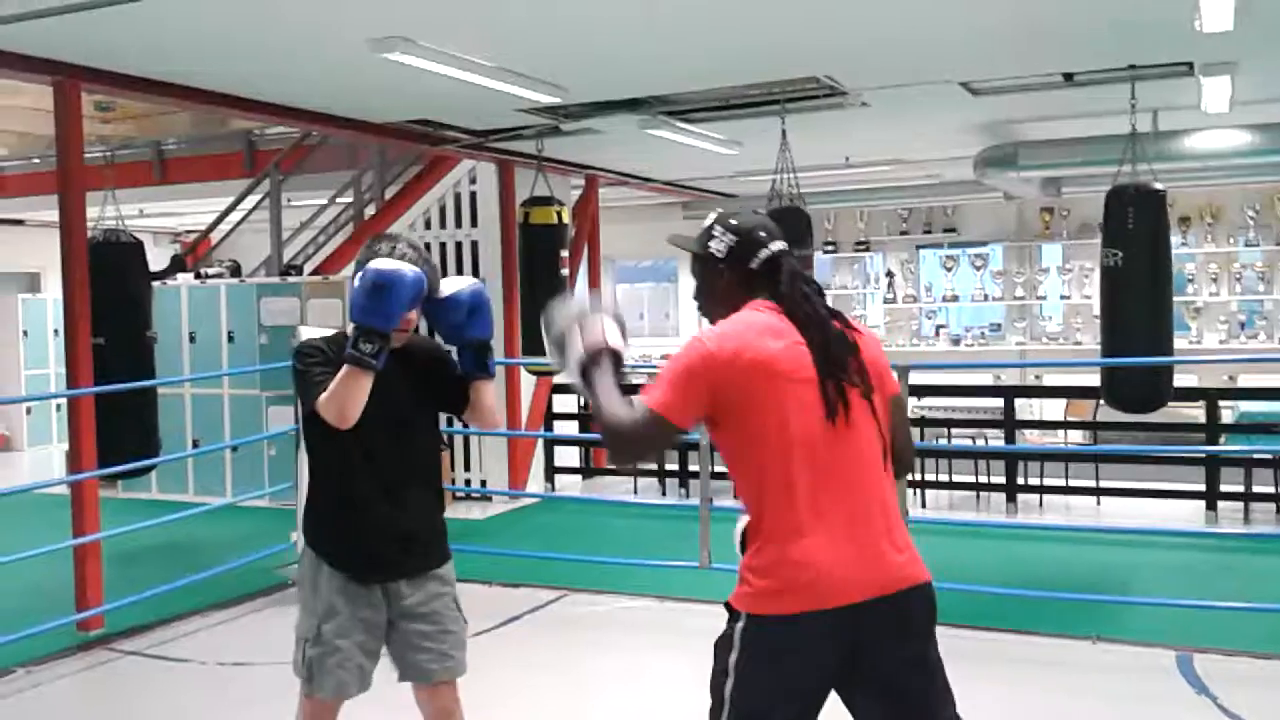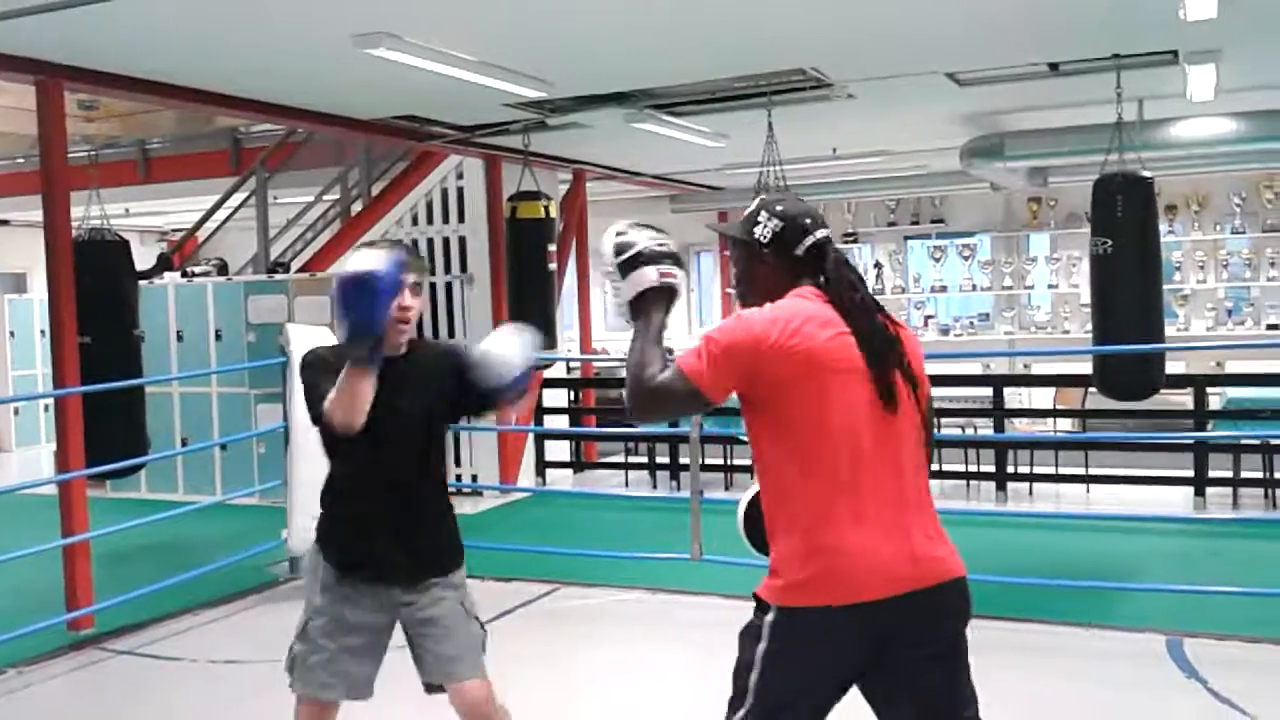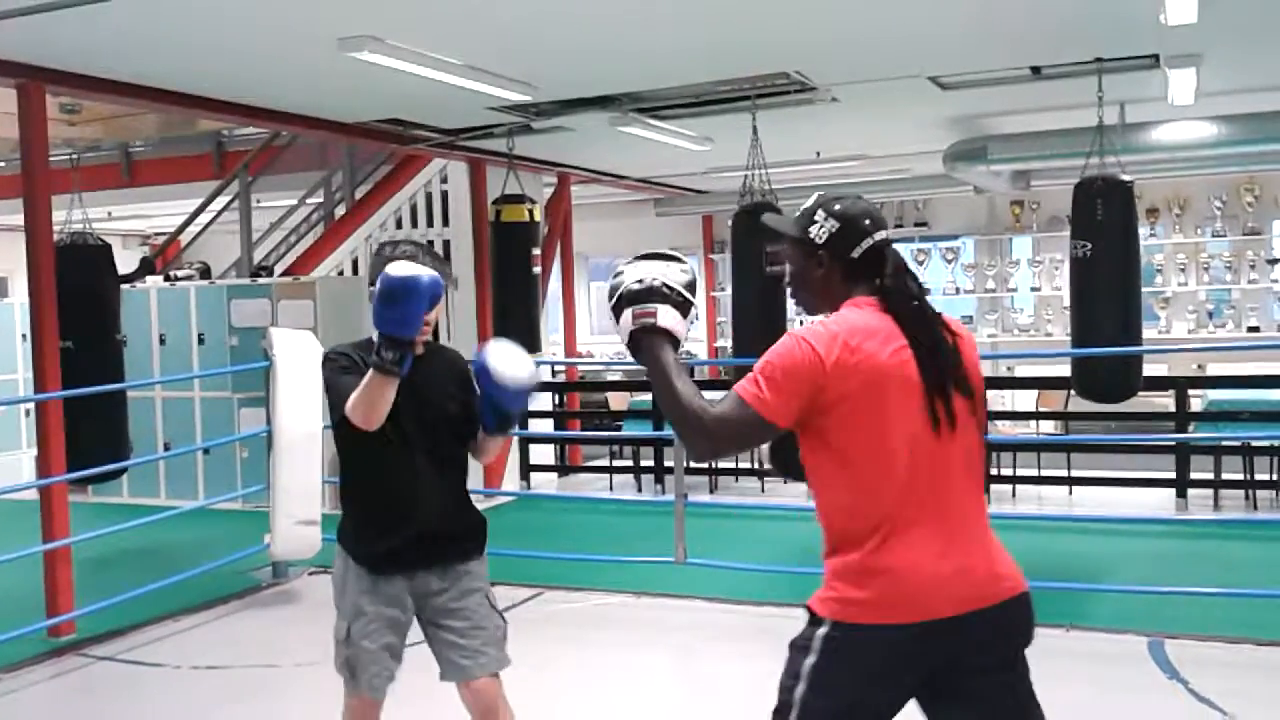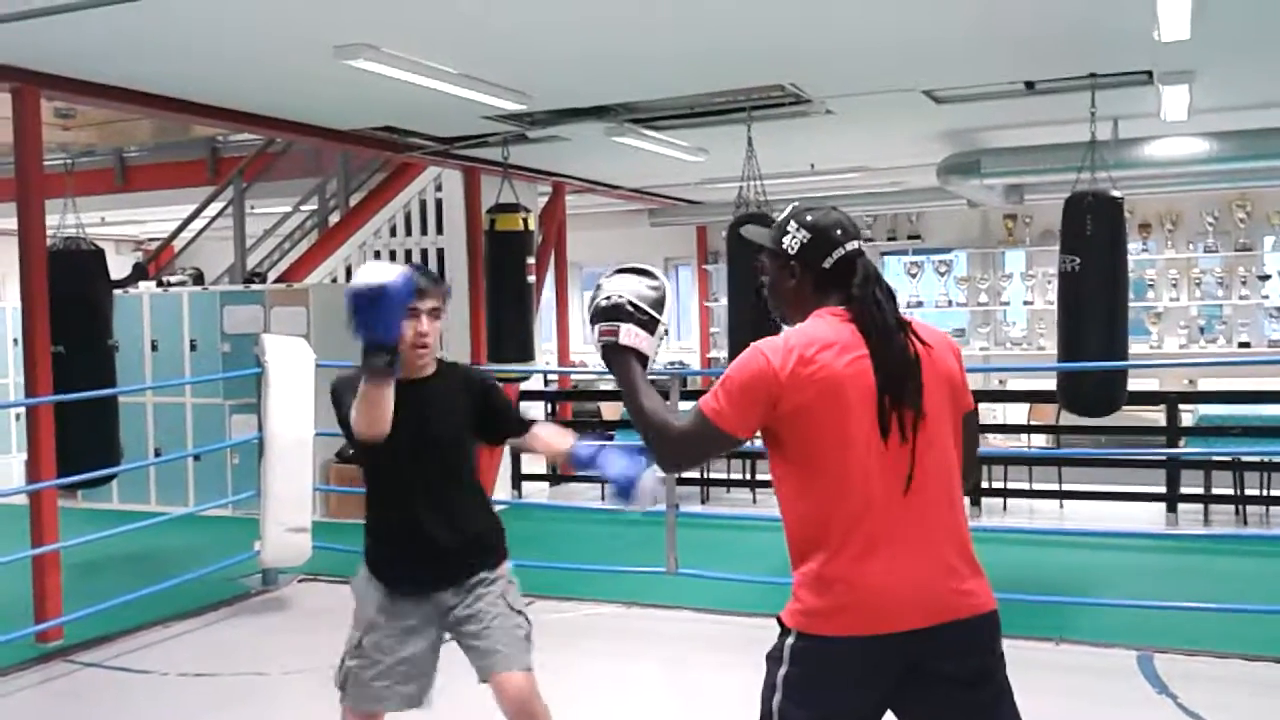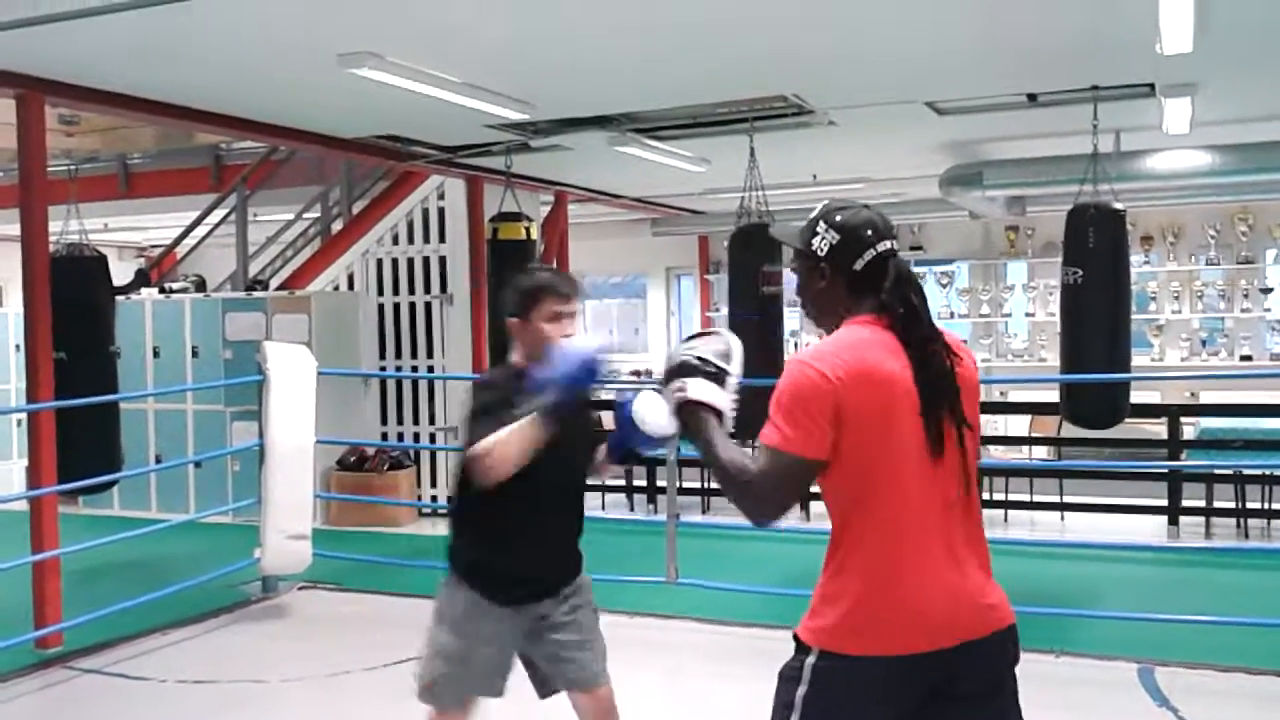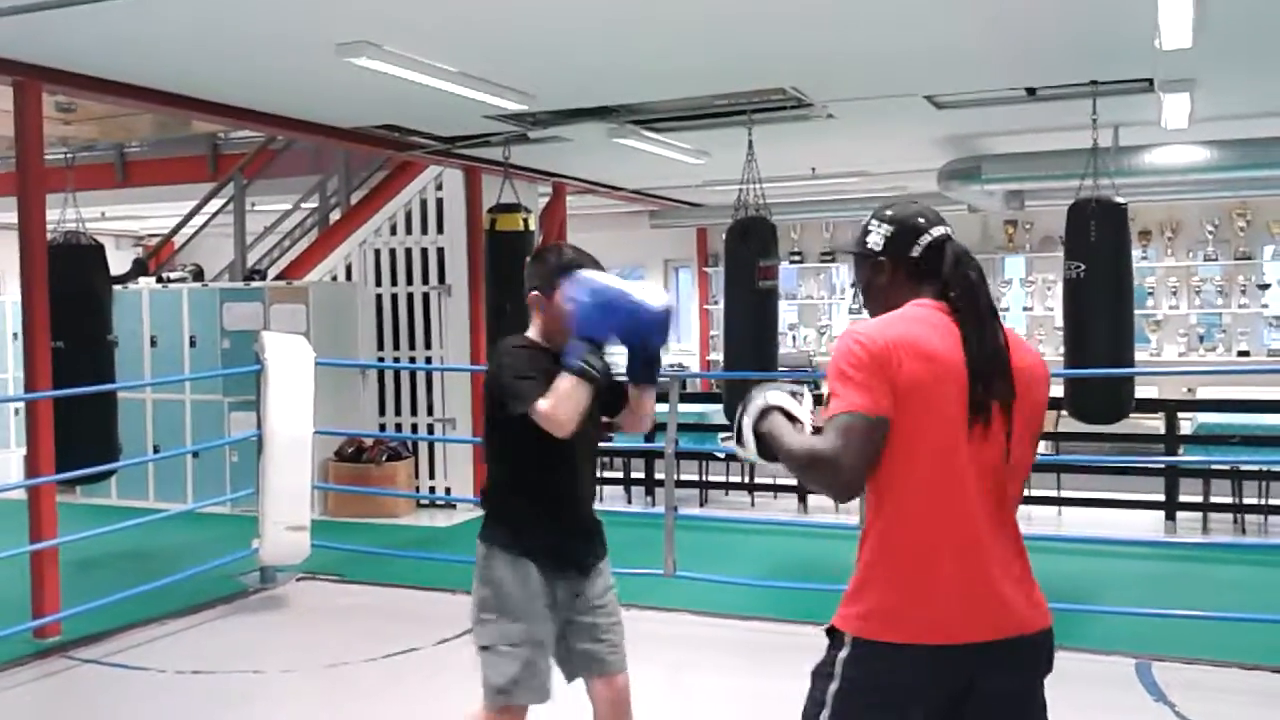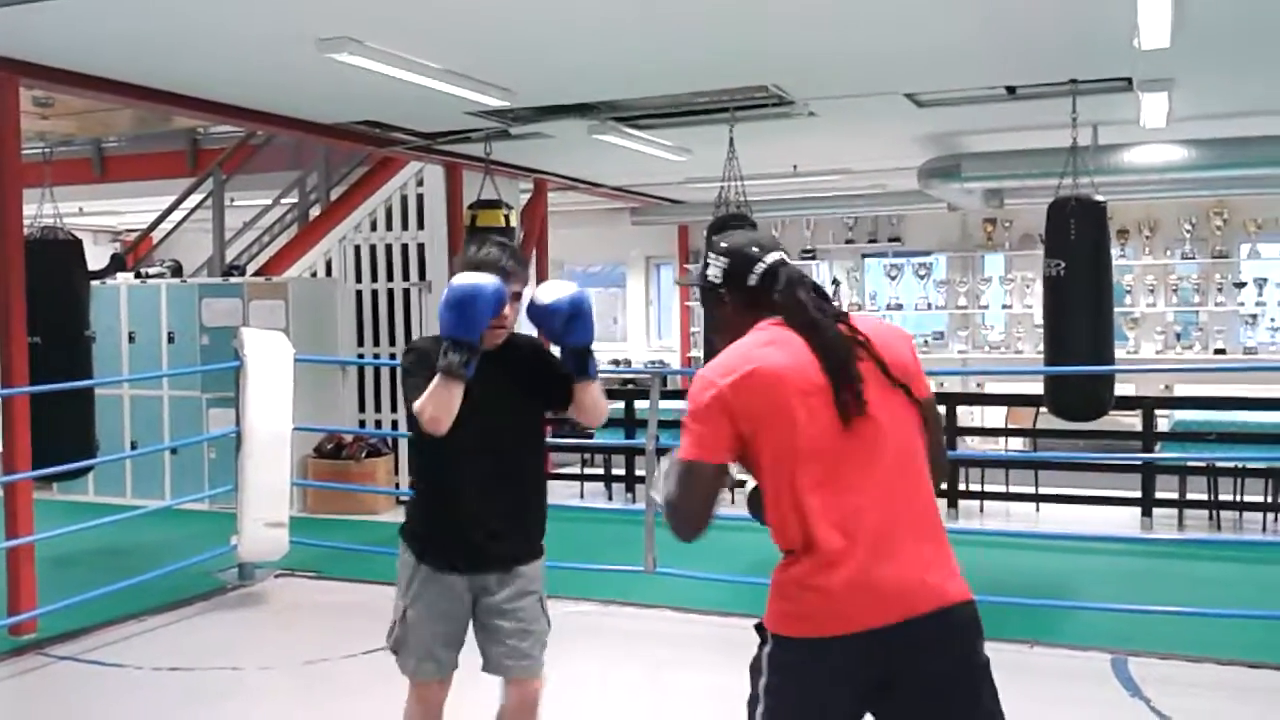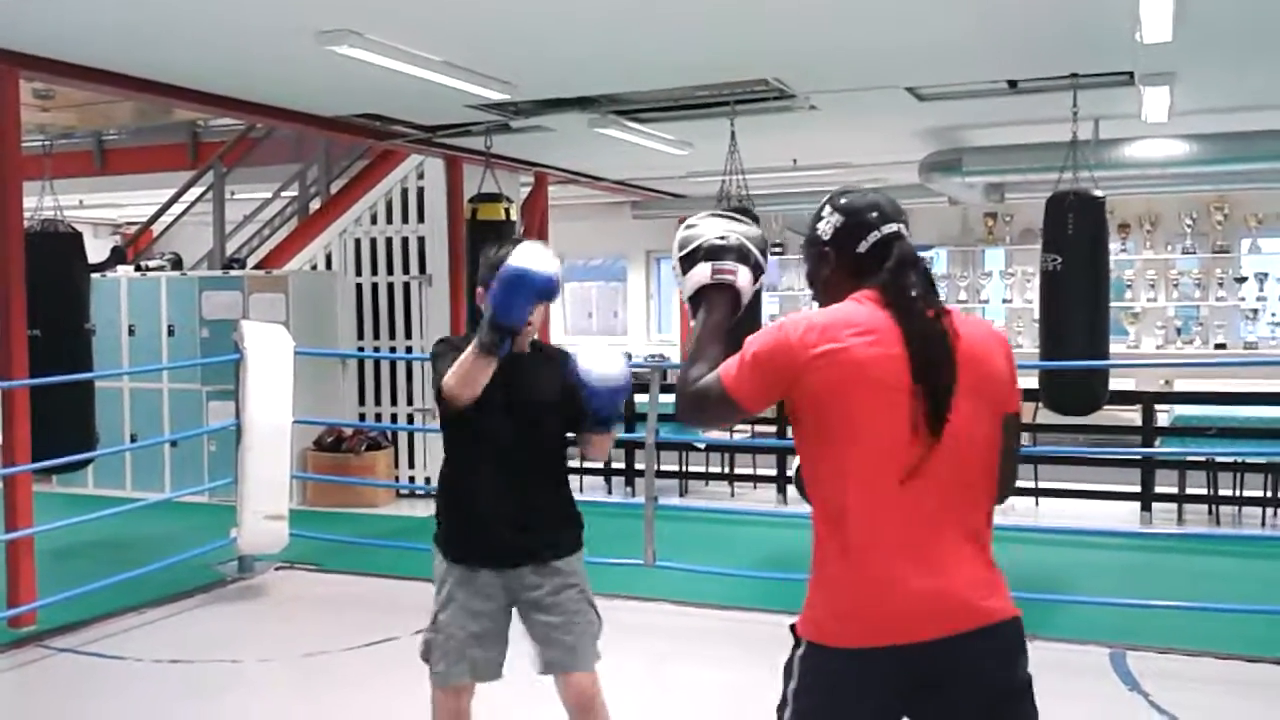
dt=0.5s
person 1, frame 1
left shoulder: (717, 351)
right shoulder: (857, 340)
left elbow: (627, 442)
right elbow: (899, 457)
left wrist: (596, 360)
left hip: (791, 602)
right hip: (896, 588)
person 1, frame 2
left shoulder: (757, 333)
right shoulder: (894, 333)
left elbow: (646, 399)
left wrist: (649, 305)
left hip: (819, 595)
right hip: (927, 582)
person 1, frame 3
left shoulder: (814, 350)
right shoulder: (954, 340)
left elbow: (707, 438)
left wrist: (656, 341)
left hip: (874, 613)
right hip: (988, 600)
person 1, frame 4
left shoulder: (776, 362)
right shoulder: (938, 348)
left elbow: (673, 449)
right elbow: (966, 473)
left wrist: (624, 355)
left hip: (841, 625)
right hip: (957, 613)
person 1, frame 5
left shoulder: (819, 370)
right shoulder: (952, 357)
left elbow: (762, 502)
left wrist: (702, 412)
left hip: (864, 642)
right hip: (977, 627)
person 1, frame 6
left shoulder: (871, 343)
right shoulder: (1026, 361)
left elbow: (841, 474)
left wrist: (770, 420)
left hip: (894, 634)
right hip: (1011, 628)
person 1, frame 7
left shoulder: (725, 377)
right shoulder: (888, 339)
left elbow: (687, 520)
right elbow: (934, 466)
left wrist: (673, 478)
left hip: (821, 624)
right hip: (937, 609)
person 1, frame 8
left shoulder: (800, 341)
right shoulder: (987, 342)
left elbow: (694, 405)
right elbow: (1000, 485)
left wrist: (714, 301)
left hip: (852, 632)
right hip: (978, 623)
person 2, frame 1
left shoulder: (427, 357)
right shoulder: (317, 356)
left elbow: (487, 418)
right elbow: (340, 414)
left wrist: (475, 347)
right wrist: (370, 337)
left hip: (421, 557)
right hip: (341, 559)
person 2, frame 2
left shoulder: (441, 363)
right shoulder: (325, 364)
left elbow: (496, 404)
right elbow: (346, 419)
left wrist: (512, 377)
right wrist: (362, 343)
left hip: (432, 567)
right hip: (348, 565)
person 2, frame 3
left shoulder: (453, 367)
right shoulder: (345, 362)
left elbow: (486, 451)
right elbow: (366, 417)
left wrist: (503, 409)
right wrist: (393, 343)
left hip: (452, 556)
right hip: (373, 560)
person 2, frame 4
left shoulder: (466, 384)
right shoulder: (352, 389)
left elbow: (528, 433)
right elbow: (371, 429)
left wrist: (592, 455)
right wrist: (378, 352)
left hip: (476, 571)
right hip: (396, 580)
person 2, frame 5
left shoulder: (573, 394)
right shoulder: (496, 389)
left elbow: (589, 459)
right elbow: (491, 468)
right wrist: (544, 402)
left hip: (556, 579)
right hip: (484, 583)
person 2, frame 6
left shoulder: (577, 358)
right shoulder: (513, 358)
left elbow: (637, 422)
right elbow: (556, 419)
left wrist: (645, 357)
right wrist: (587, 345)
left hip: (579, 554)
right hip: (520, 558)
person 2, frame 7
left shoulder: (530, 356)
right shoulder: (425, 355)
left elbow: (593, 416)
right elbow: (435, 420)
left wrist: (578, 351)
right wrist: (460, 346)
left hip: (514, 554)
right hip: (435, 553)
person 2, frame 8
left shoulder: (557, 367)
right shoulder: (454, 352)
left elbow: (595, 451)
right elbow: (459, 390)
left wrist: (603, 414)
right wrist: (501, 324)
left hip: (550, 553)
right hip: (469, 555)
